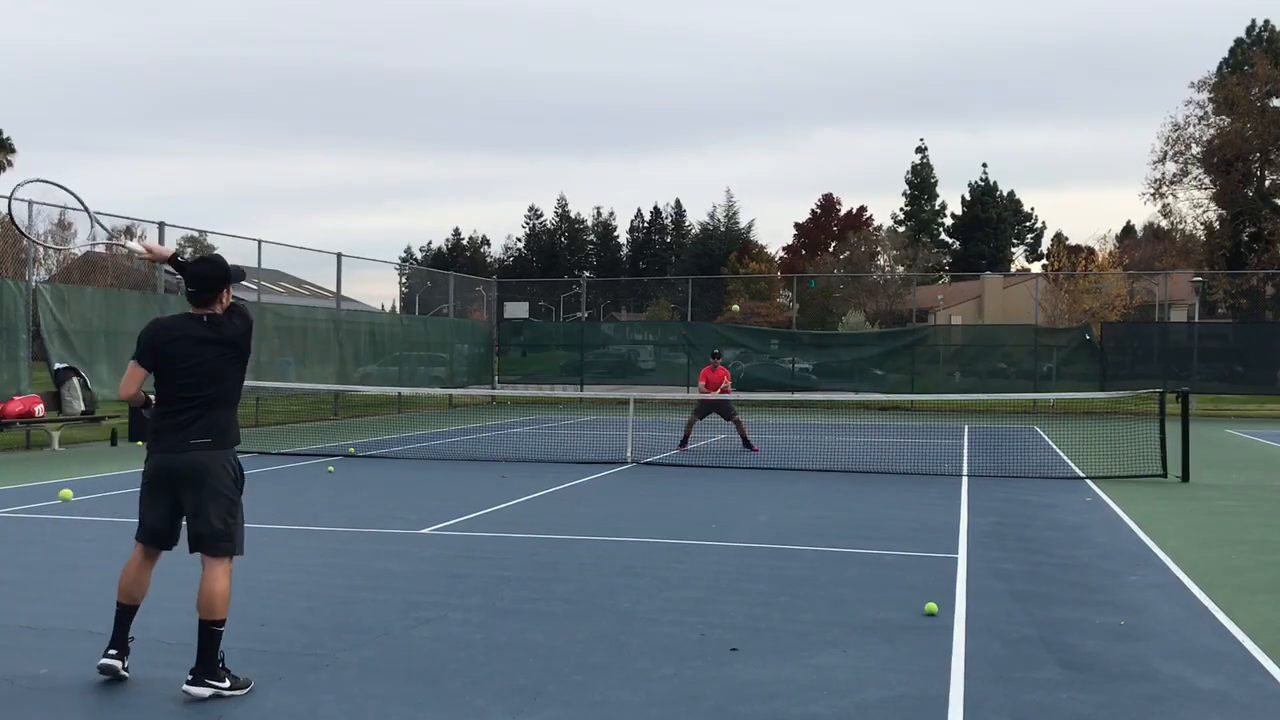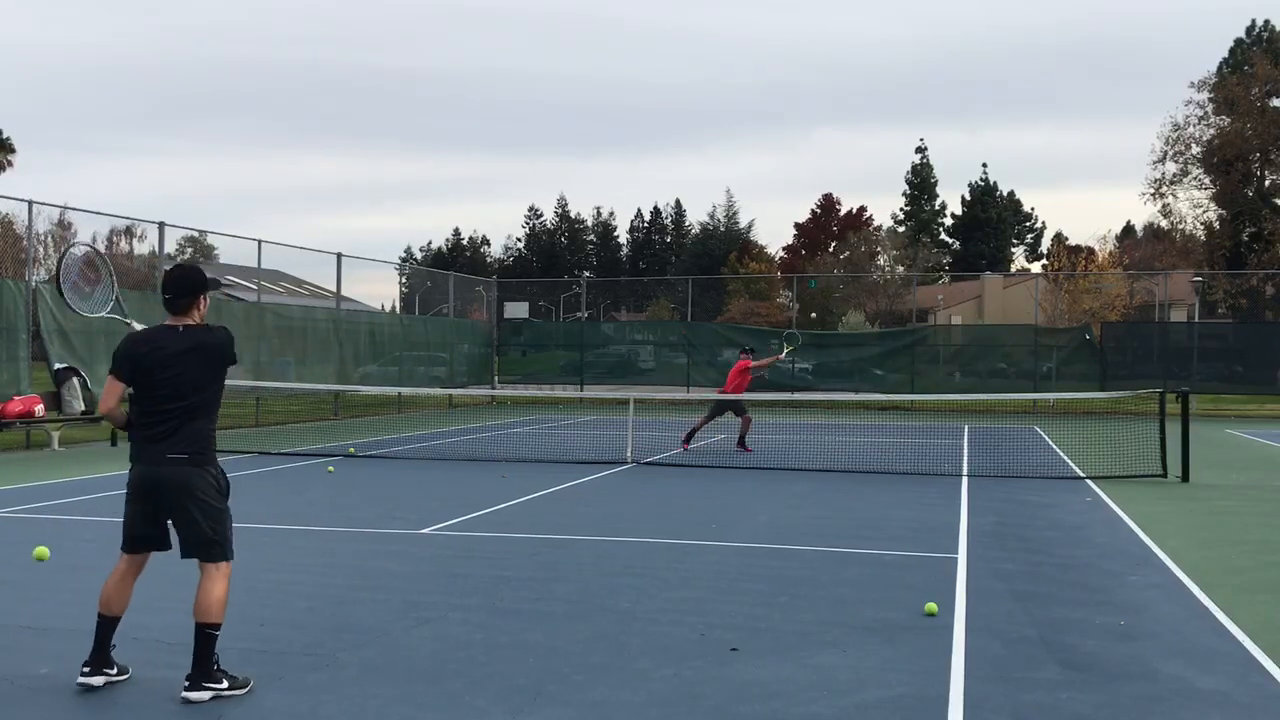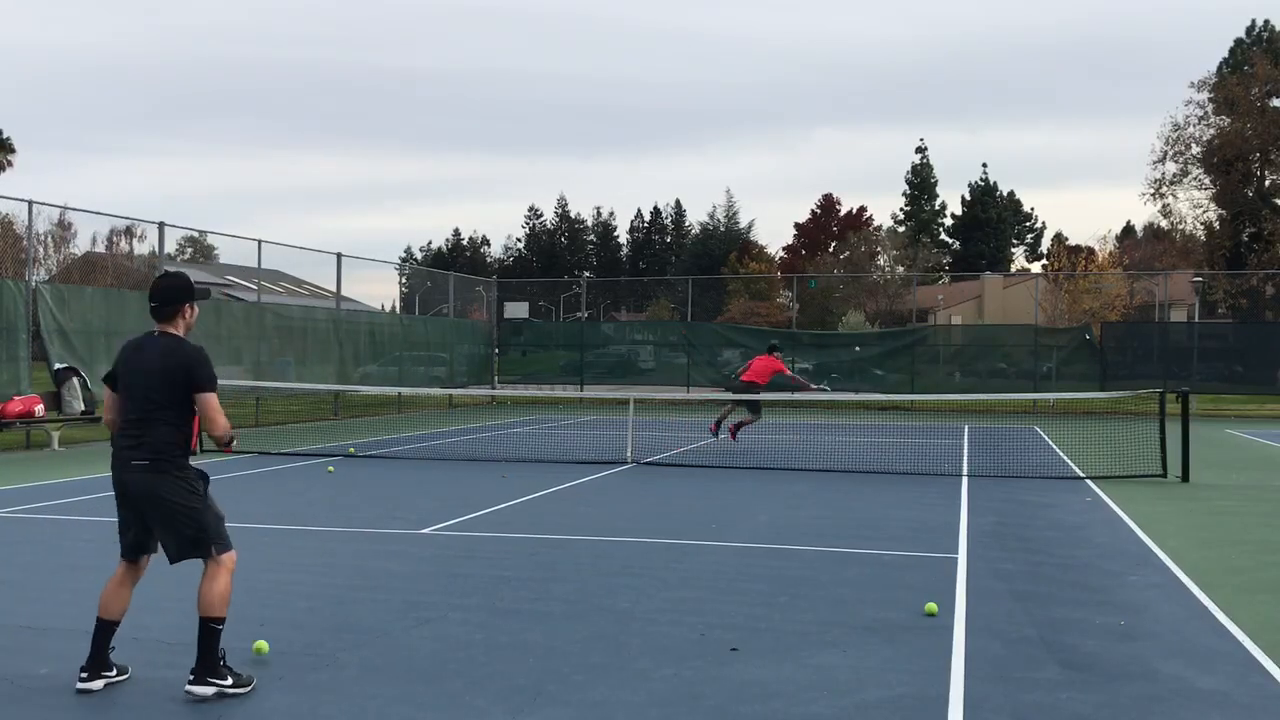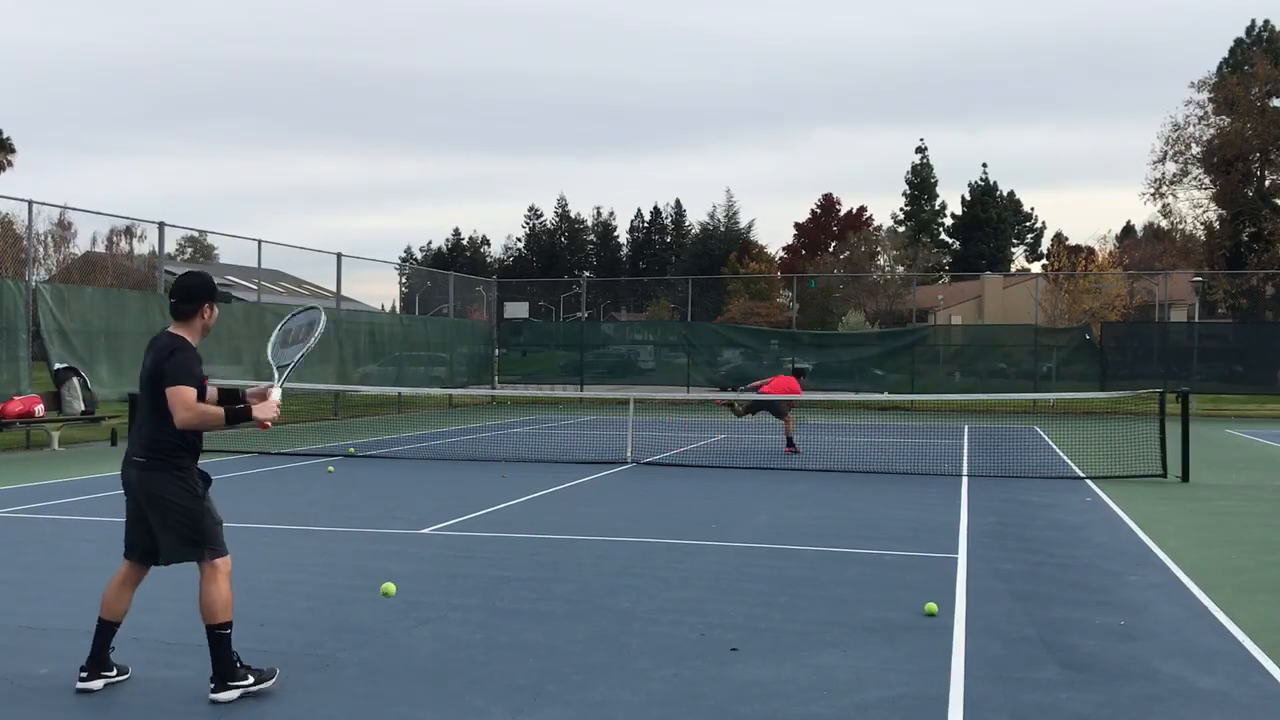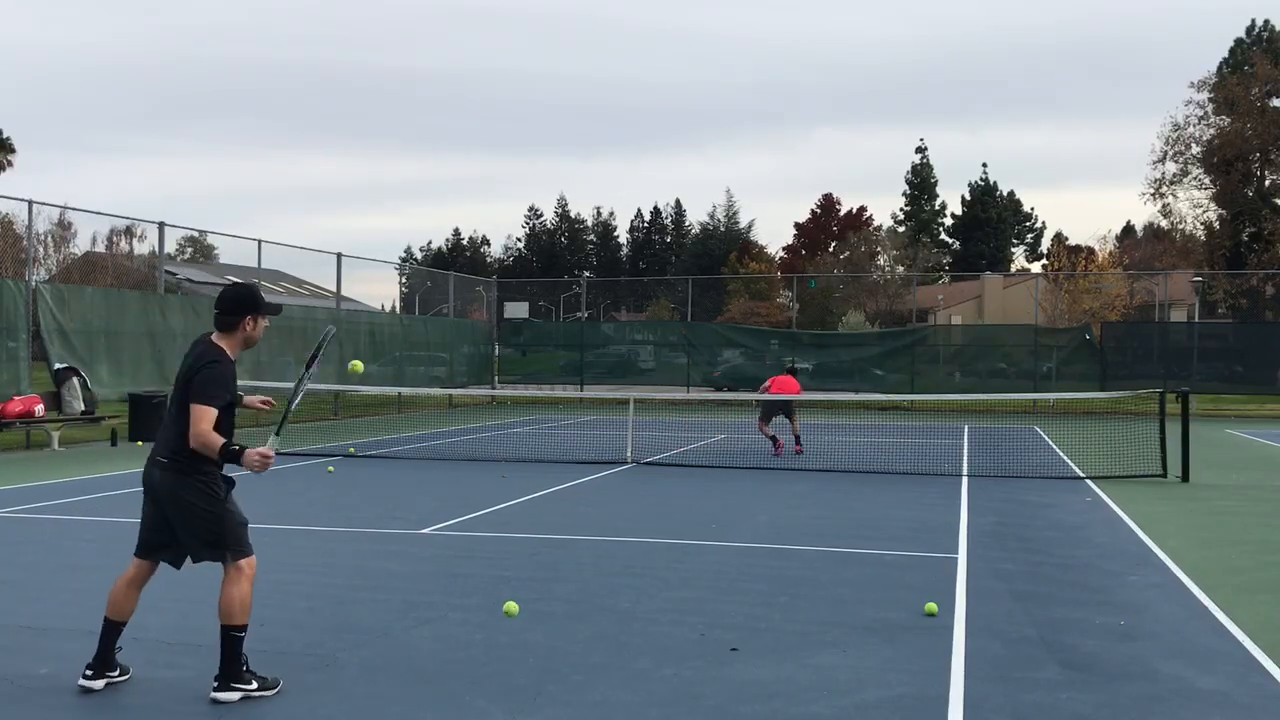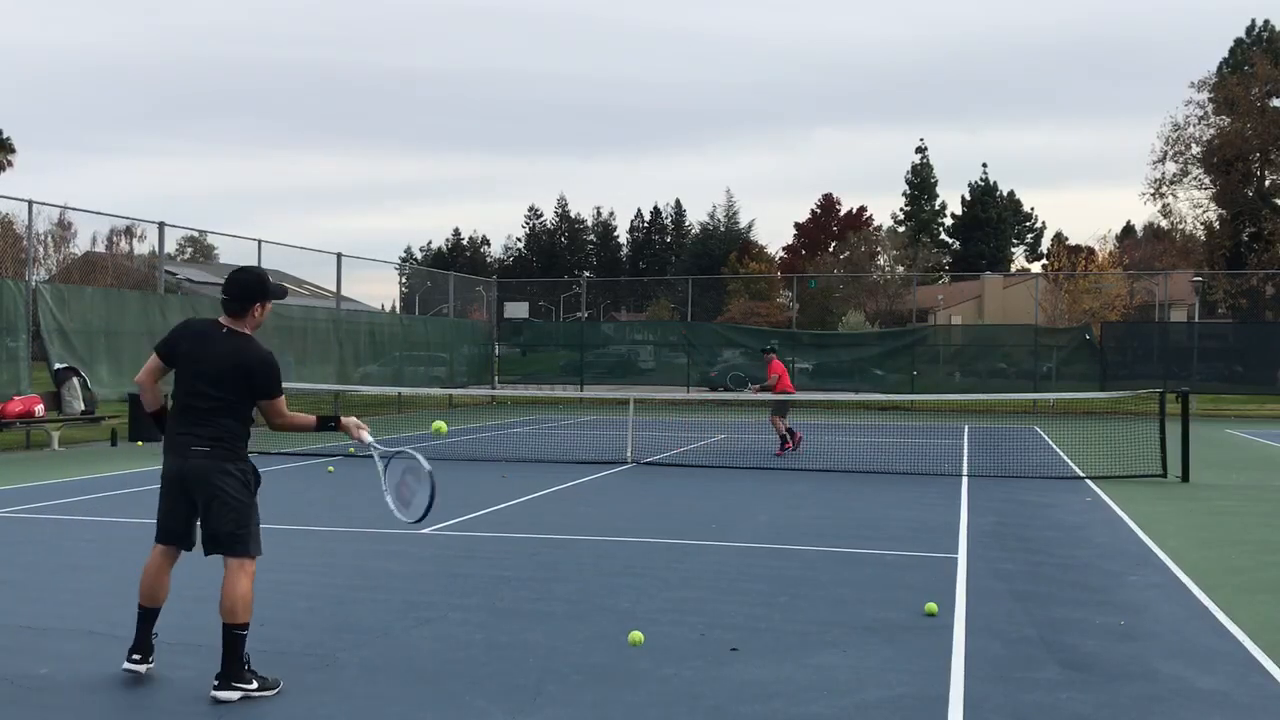
dt=0.2s
person 1, frame 1
left shoulder: (158, 331)
right shoulder: (238, 327)
left elbow: (127, 392)
right elbow: (228, 304)
right wrist: (172, 257)
left hip: (163, 455)
right hip: (212, 459)
left knee: (146, 550)
right knee: (218, 561)
left ankle: (116, 647)
right ankle: (206, 671)
person 1, frame 2
left shoulder: (135, 344)
right shoulder: (220, 342)
left elbow: (107, 407)
left hip: (145, 467)
right hip: (194, 469)
left knee: (131, 560)
right knee: (216, 567)
left ankle: (97, 661)
right ankle: (203, 674)
person 1, frame 3
left shoulder: (130, 351)
right shoulder: (191, 356)
left elbow: (109, 416)
right elbow: (217, 427)
right wrist: (228, 442)
left hip: (127, 472)
right hip: (167, 474)
left knee: (130, 566)
right knee: (221, 559)
left ankle: (95, 665)
right ankle: (208, 669)
person 1, frame 4
left shoulder: (163, 344)
right shoulder: (181, 354)
right elbow: (184, 417)
left wrist: (242, 396)
right wrist: (247, 415)
left hip: (140, 469)
right hip: (168, 473)
left knee: (133, 566)
right knee: (216, 565)
left ankle: (95, 665)
right ankle: (227, 674)
person 1, frame 5
left shoulder: (208, 347)
right shoulder: (216, 368)
right elbow: (200, 437)
left wrist: (239, 400)
right wrist: (239, 455)
left hip: (161, 472)
right hip: (191, 478)
left knee: (142, 565)
right knee: (241, 565)
left ankle: (100, 664)
right ankle: (232, 676)
person 1, frame 6
left shoulder: (188, 331)
right shoulder: (258, 359)
left elbow: (144, 381)
right elbow: (280, 420)
left wrist: (163, 421)
right wrist: (335, 423)
left hip: (178, 458)
right hip: (222, 465)
left knee: (165, 549)
right knee: (240, 563)
left ankle: (140, 649)
right ankle: (232, 674)
